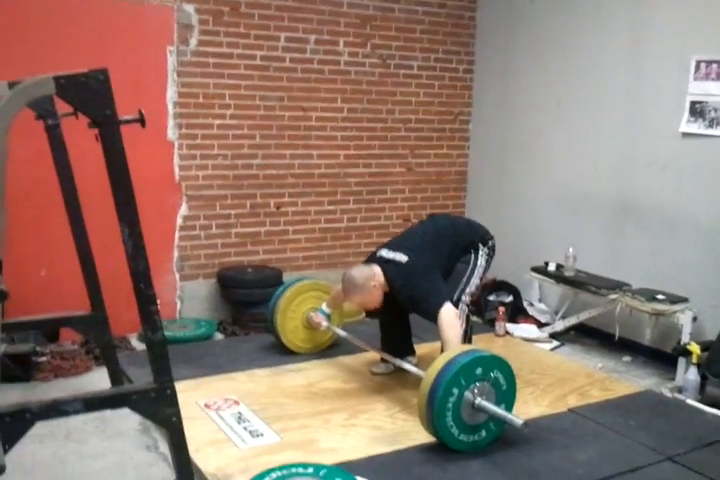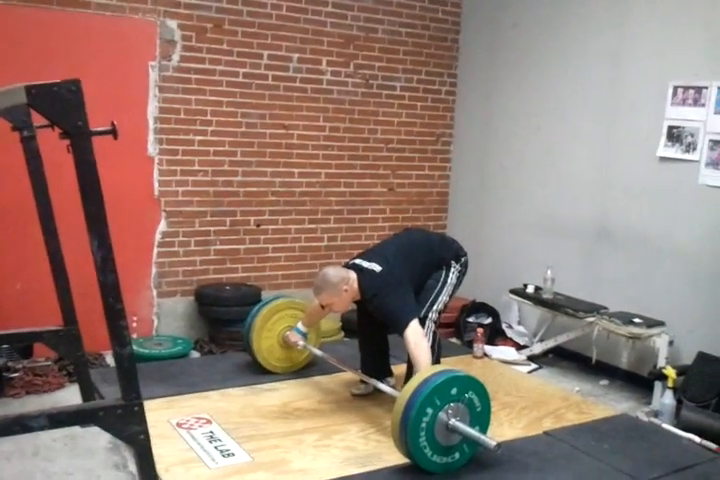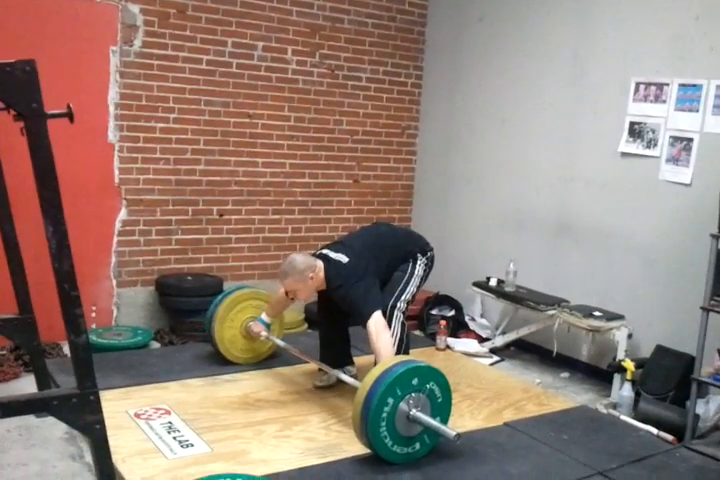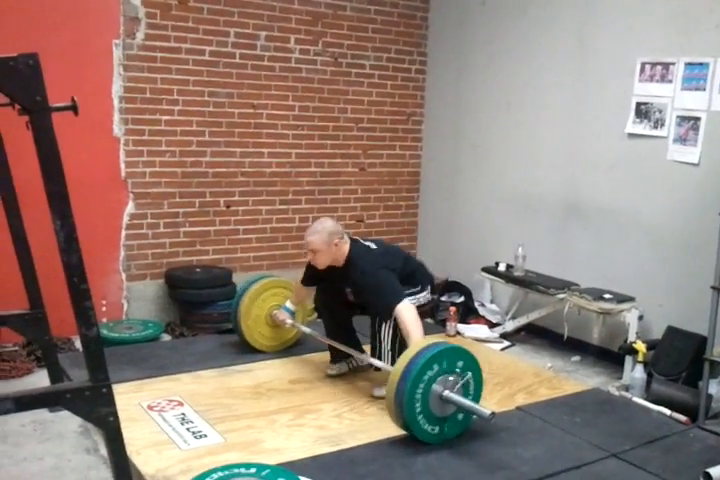
dt=0.7s
person 1, frame 1
left shoulder: (410, 280)
right shoulder: (372, 268)
left elbow: (449, 316)
right elbow: (346, 287)
right wrist: (324, 311)
left hip: (475, 245)
right hip: (440, 239)
left knee: (455, 303)
right knee: (391, 299)
right ankle: (399, 355)
person 1, frame 2
left shoulder: (383, 291)
right shoulder: (345, 276)
left elbow: (414, 336)
right elbow: (319, 305)
right wrist: (300, 330)
left hip: (447, 260)
right hip: (413, 255)
left knee: (422, 319)
right knee: (369, 314)
right ankle: (378, 376)
person 1, frame 3
left shoulder: (348, 281)
right shoulder: (313, 266)
left elbow: (377, 326)
right elbow: (284, 296)
right wrist: (263, 321)
left hip: (414, 256)
right hip: (379, 251)
left knee: (390, 309)
right knee: (330, 305)
right ankle: (340, 366)
person 1, frame 4
left shoulder: (368, 268)
right shoulder: (325, 258)
left elbow: (404, 309)
right elbow: (305, 285)
right wrist: (288, 309)
left hip: (417, 286)
left knee: (384, 311)
right knee: (326, 297)
right ankle: (352, 357)
